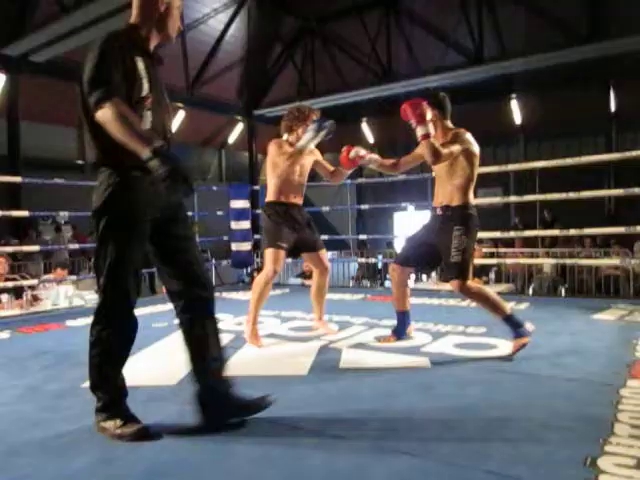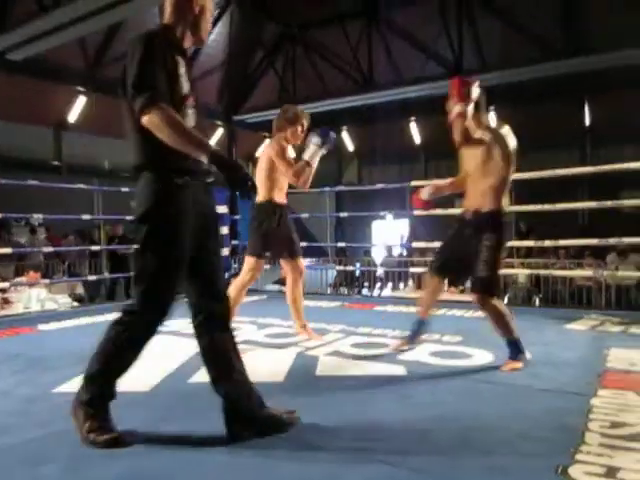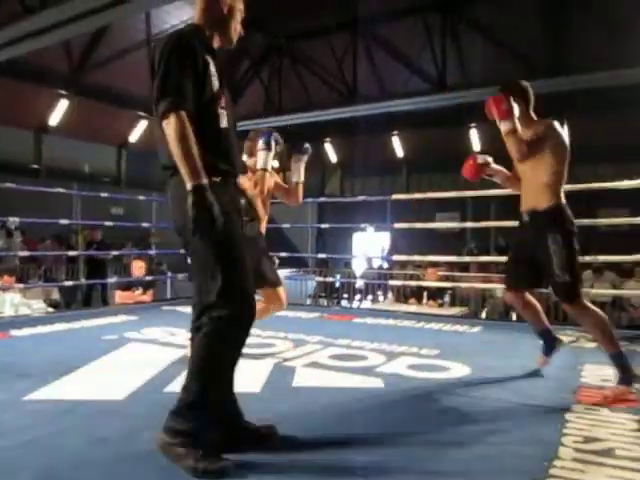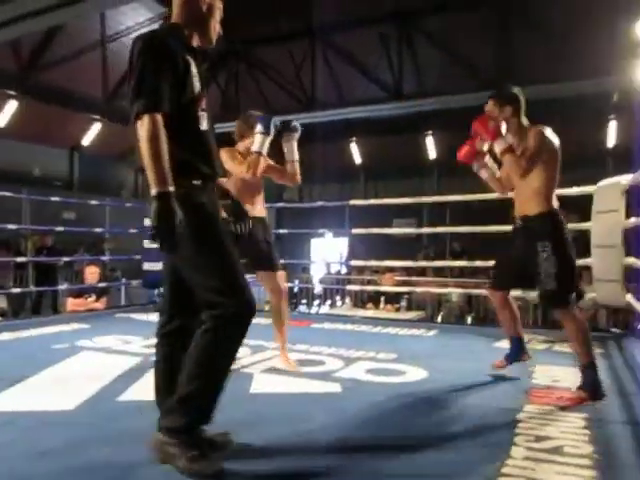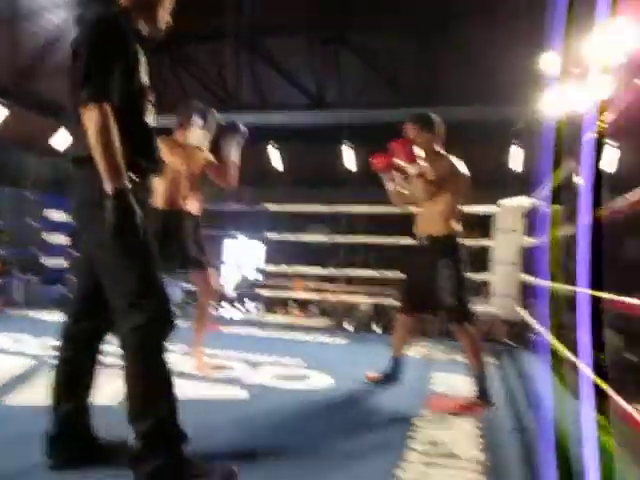
dt=0.3s
person 1, frame 1
left shoulder: (150, 59)
right shoulder: (114, 46)
right elbow: (105, 106)
right wrist: (153, 153)
left hip: (160, 188)
right hip: (125, 186)
left knee: (194, 289)
right knee: (118, 301)
left ankle: (215, 396)
right ankle: (109, 406)
person 1, frame 2
left shoulder: (176, 57)
right shoulder: (152, 46)
right elbow: (151, 112)
right wrist: (214, 157)
left hip: (191, 189)
right hip: (168, 190)
left knee: (213, 303)
right knee: (152, 304)
left ankle: (244, 410)
right ankle: (91, 401)
person 1, frame 3
left shoulder: (206, 57)
right shoulder: (181, 45)
right elbow: (174, 117)
left wrist: (237, 184)
right wrist: (198, 187)
left hip: (217, 193)
right hip: (201, 195)
left knee: (217, 308)
right knee: (232, 306)
left ankle: (220, 420)
right ankle: (183, 425)
person 1, frame 4
left shoulder: (184, 57)
right shoulder: (159, 44)
right elbow: (149, 120)
left wrist: (215, 191)
right wrist: (162, 194)
left hip: (193, 196)
right hip: (181, 195)
left knee: (182, 317)
right knee: (232, 304)
left ankle: (177, 427)
right ankle: (178, 424)
person 1, frame 5
left shoulder: (118, 40)
right elbow: (95, 108)
right wrist: (117, 188)
left hip: (105, 193)
right hip: (109, 192)
left knee: (89, 316)
right knee: (146, 315)
left ankle: (69, 434)
person 2, frame 1
left shoulder: (462, 138)
right shoulder: (428, 143)
left elbow: (434, 159)
right elbow: (398, 167)
left wrist: (422, 126)
right wrist: (369, 158)
left hip: (459, 219)
right hip: (438, 218)
left knee: (459, 284)
right knee: (398, 267)
left ankle: (518, 327)
right ankle: (402, 327)
person 2, frame 2
left shoulder: (499, 133)
right shoulder: (467, 138)
left elbow: (462, 140)
left wrist: (461, 106)
right wrist: (435, 189)
left hip: (489, 223)
right hip: (467, 221)
left knee: (482, 296)
right knee: (434, 276)
left ankle: (516, 351)
right ankle: (417, 331)
person 2, frame 3
left shoulder: (550, 130)
right shoulder: (522, 138)
left elbow: (523, 159)
left wrist: (505, 120)
right wrist: (491, 168)
left hip: (552, 222)
right hip: (529, 224)
left knee: (571, 301)
right knee: (513, 292)
left ankle: (626, 374)
right ankle: (550, 340)
person 2, frame 4
left shoulder: (540, 136)
right shoulder: (513, 143)
left elbow: (521, 171)
right elbow: (503, 186)
left wrist: (498, 139)
right wrist: (482, 160)
left hip: (543, 227)
right hip: (522, 228)
left knee: (561, 306)
right knee: (497, 291)
left ankle: (591, 382)
right ankle: (517, 350)
person 2, frame 5
left shoulder: (450, 165)
right shoulder: (422, 167)
left elbow: (425, 194)
right elbow: (403, 200)
left wrist: (411, 163)
right wrist: (391, 174)
left hip: (443, 248)
right hip: (422, 246)
left knee: (459, 321)
right knee: (405, 313)
left ankle: (482, 389)
right ankle: (394, 370)
person 3, frame 1
left shoulder: (311, 154)
right shoulder: (276, 146)
left elbow: (333, 176)
right elbow: (284, 166)
right wrist: (308, 138)
left hip: (299, 213)
right hip: (277, 212)
left knee: (322, 267)
right knee: (272, 269)
left ankle: (319, 318)
right ankle: (251, 324)
person 3, frame 2
left shoulder: (284, 151)
right shoulder: (275, 146)
left elbow: (301, 183)
right elbow: (294, 175)
left wrist: (315, 155)
right wrist: (312, 151)
left hip: (280, 213)
right hip: (267, 212)
left knee: (297, 271)
right knee: (250, 273)
left ankle: (299, 323)
person 3, frame 3
left shoulder: (271, 178)
left elbow: (296, 199)
right elbow: (258, 194)
left wrist: (298, 165)
left hip: (257, 242)
left knee: (277, 302)
person 3, frame 4
left shoulder: (261, 160)
right shoulder: (226, 154)
left elbow: (293, 179)
right elbow: (250, 173)
left wrist: (290, 144)
right wrist: (261, 139)
left hip: (259, 227)
right hip: (234, 226)
left knee: (279, 290)
left ankle: (282, 350)
person 3, frame 5
left shoulder: (203, 154)
right shoulder: (164, 145)
left elbow: (228, 181)
right elbow: (186, 166)
left wrist: (232, 146)
right wrist: (199, 133)
left hip: (189, 223)
right hip: (164, 219)
left knee: (209, 289)
left ankle: (196, 349)
